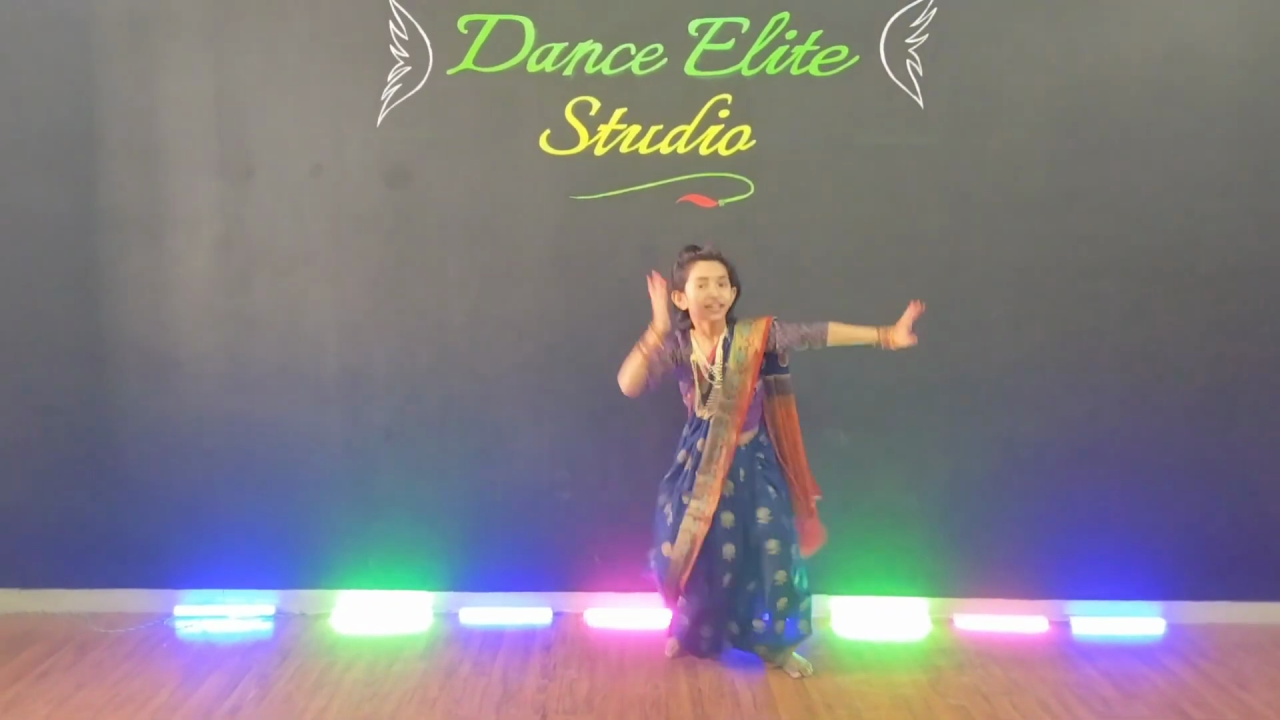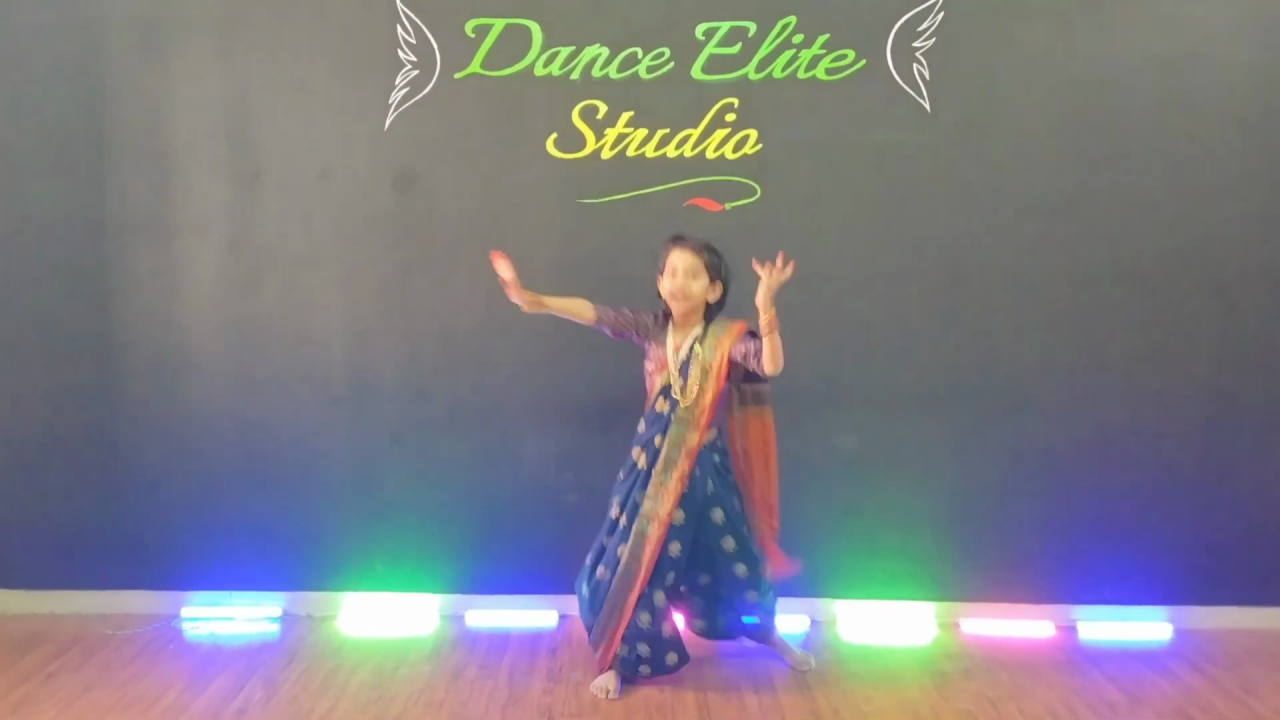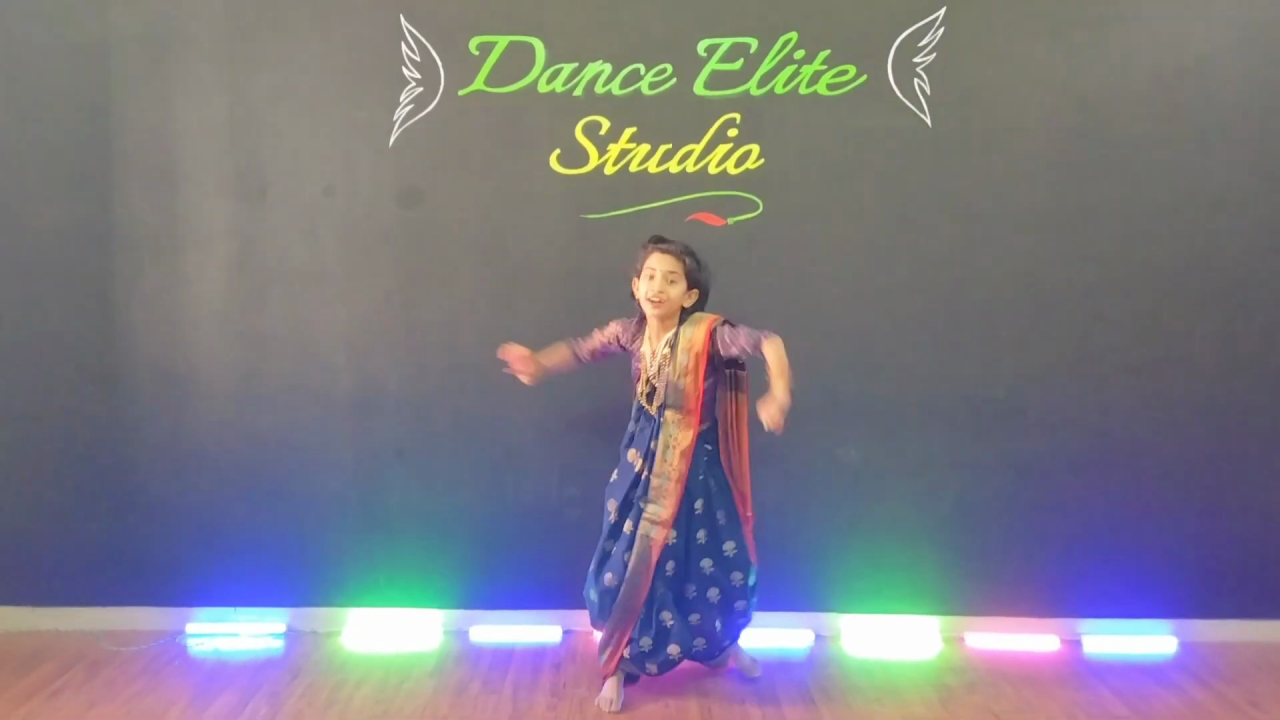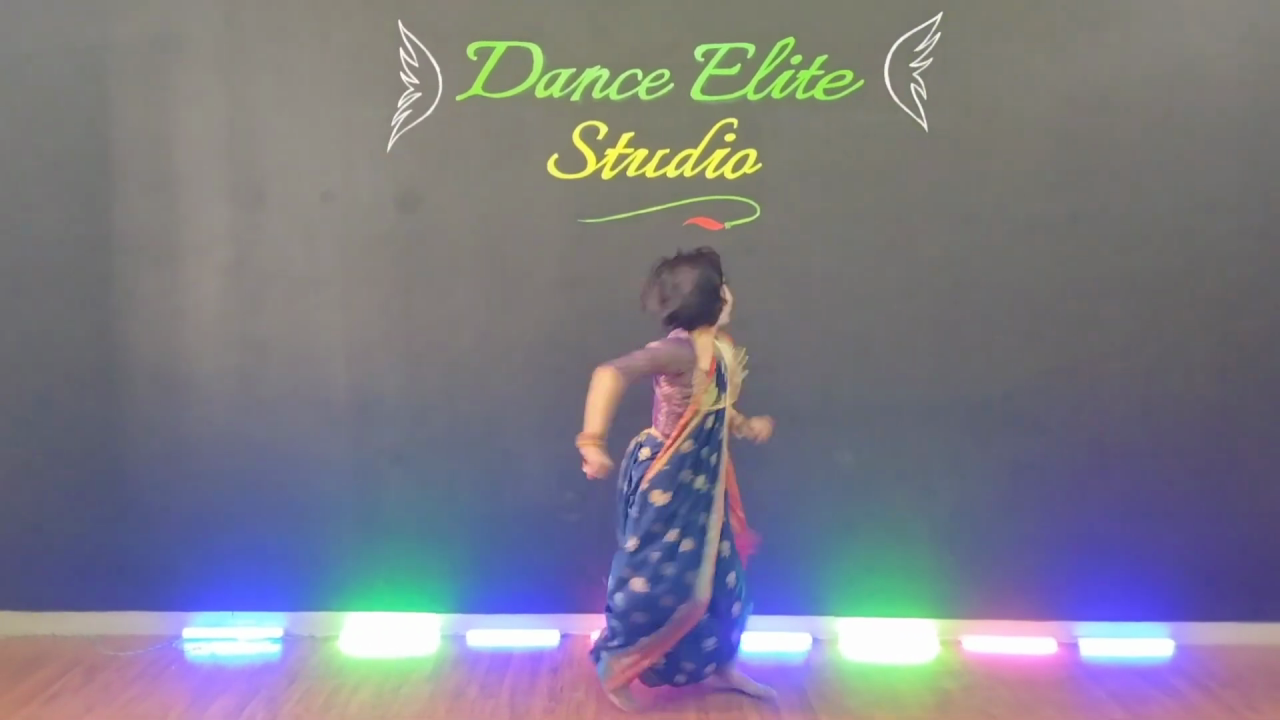
dt=0.4s
person 1, frame 1
left shoulder: (757, 336)
right shoulder: (677, 346)
left elbow: (819, 334)
right elbow: (629, 385)
left wrist: (885, 335)
right wrist: (656, 332)
left hip: (752, 466)
right hip: (697, 468)
left knee: (775, 560)
right knee: (686, 556)
left ankle: (779, 647)
right ankle: (694, 631)
person 1, frame 2
left shoulder: (730, 338)
right shoulder: (653, 328)
left elbow: (771, 365)
right elbow: (598, 316)
left wrist: (767, 308)
right wrist: (530, 299)
left hip: (705, 467)
right hip: (651, 466)
left knee: (738, 560)
right knee: (624, 563)
left ankle: (767, 634)
right ankle: (618, 660)
person 1, frame 3
left shoulder: (705, 334)
right shoulder: (626, 332)
left elbow: (767, 343)
right elbow: (577, 351)
left wrist: (779, 394)
right wrist: (535, 366)
left hip: (695, 469)
right hip: (641, 468)
left knee: (722, 562)
right knee: (631, 565)
left ankle: (722, 645)
right ankle: (619, 668)
person 1, frame 4
left shoulder: (719, 350)
right shoulder: (679, 347)
right elbow: (610, 372)
left wrist: (739, 426)
right wrist: (593, 438)
left hip: (700, 481)
right hip: (666, 479)
left knee: (719, 577)
right knee: (652, 579)
left ankle: (720, 666)
right ankle: (616, 668)
